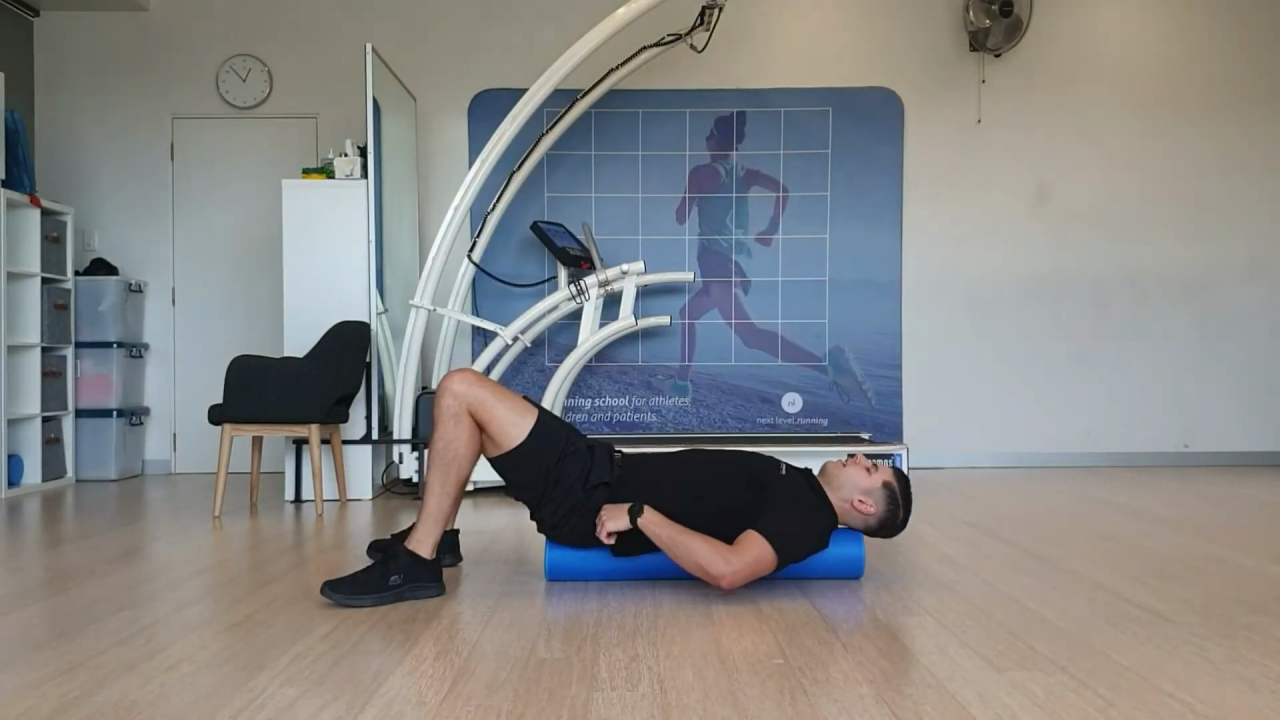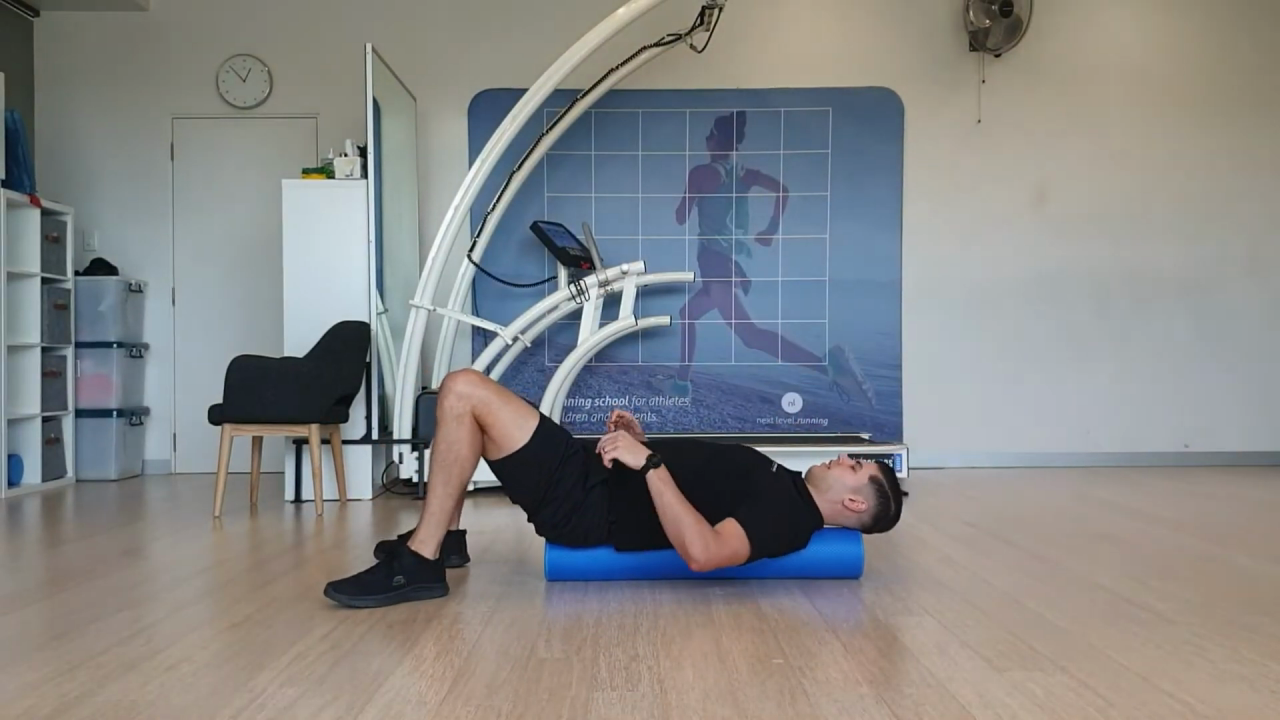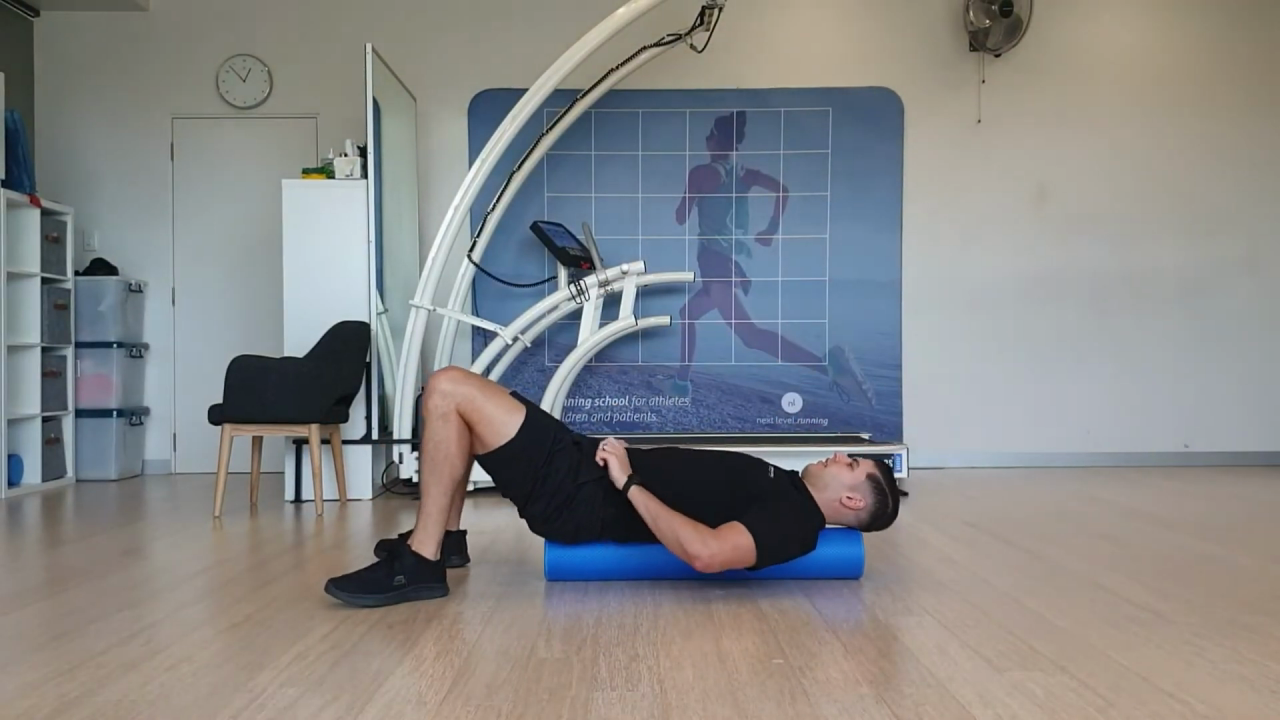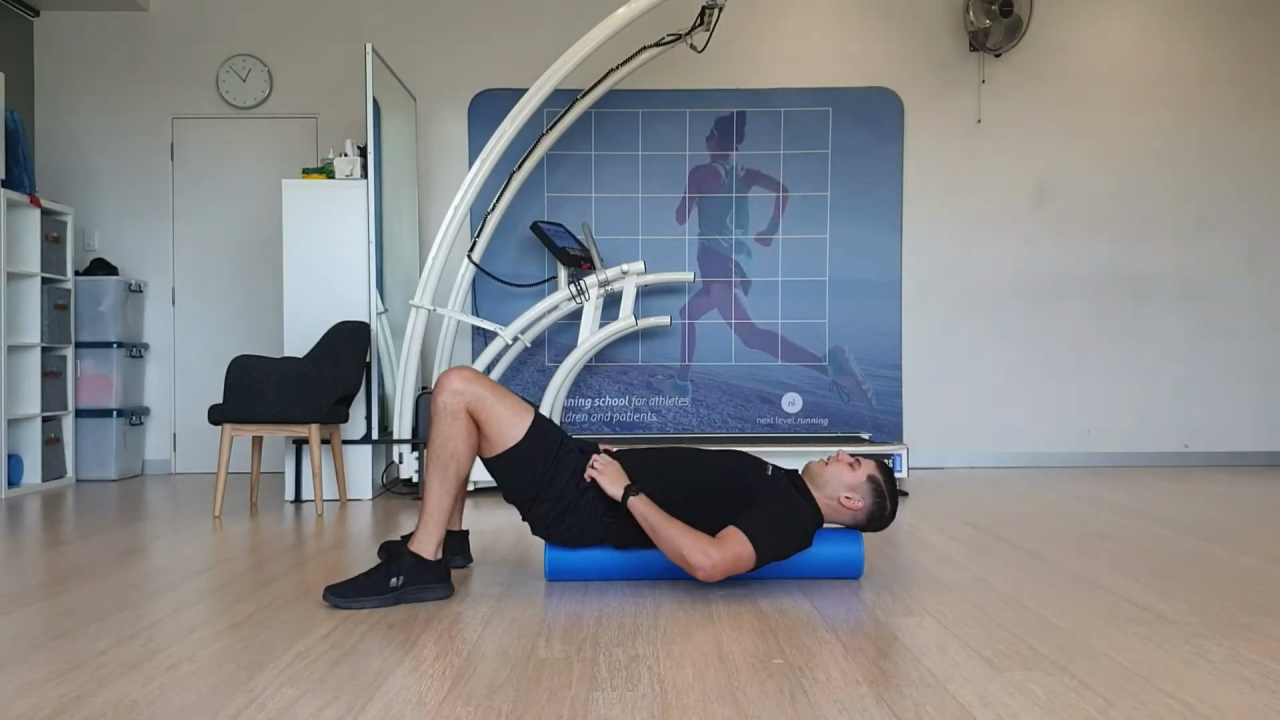
dt=0.5s
person 1, frame 1
left shoulder: (805, 518)
right shoulder: (796, 487)
left elbow: (726, 569)
left wrist: (638, 514)
left hip: (589, 501)
right hip: (605, 472)
left knee: (460, 390)
right knee: (467, 393)
left ankle: (415, 563)
right ankle: (435, 536)
person 1, frame 2
left shoulder: (789, 517)
right shoulder: (785, 489)
left elbow: (701, 551)
left wrist: (648, 463)
right wrist: (642, 443)
left hip: (585, 504)
right hip: (593, 476)
left knee: (464, 391)
right knee: (465, 395)
left ankle: (418, 563)
right ankle: (443, 537)
person 1, frame 3
left shoulder: (794, 522)
right shoulder: (782, 488)
left elbow: (706, 552)
left wrist: (628, 483)
right wrist: (629, 460)
left hip: (582, 499)
right hip: (599, 474)
left knee: (447, 390)
right knee: (457, 390)
left ankle: (420, 563)
right ankle: (445, 538)
person 1, frame 4
left shoulder: (791, 518)
right shoulder: (782, 488)
left elbow: (708, 561)
left wrist: (629, 492)
right wrist: (622, 468)
left hip: (583, 506)
right hip: (595, 476)
left knee: (458, 389)
right knee: (461, 392)
left ankle: (422, 564)
right ankle: (447, 538)
person 2, frame 1
left shoulder: (701, 173)
right shoulder: (746, 174)
left elbow: (681, 218)
right elbow: (782, 190)
left wrist: (690, 195)
right wrist: (771, 230)
left hip: (716, 261)
right hip: (736, 261)
left knee: (750, 334)
right knee: (688, 314)
left ankle: (827, 365)
right ankle: (681, 382)
person 2, frame 2
left shoulder: (701, 173)
right shoulder: (746, 174)
left elbow: (681, 218)
right elbow: (782, 190)
left wrist: (690, 196)
right wrist: (771, 230)
left hip: (715, 261)
right hip: (736, 261)
left knee: (750, 334)
right knee: (688, 314)
left ankle: (827, 365)
right ankle: (681, 382)
person 2, frame 3
left shoulder: (702, 173)
right shoulder: (746, 174)
left elbow: (681, 218)
right elbow: (782, 190)
left wrist: (692, 195)
right wrist: (771, 231)
left hip: (716, 261)
right hip: (736, 261)
left knee: (750, 334)
right knee: (688, 314)
left ankle: (827, 366)
right ankle: (681, 382)
person 2, frame 4
left shoulder: (702, 173)
right shoulder: (746, 174)
left elbow: (681, 218)
right elbow: (781, 190)
left wrist: (689, 197)
right wrist: (771, 230)
left hip: (715, 261)
right hip: (736, 261)
left knee: (750, 334)
right knee: (688, 314)
left ankle: (828, 366)
right ankle: (681, 382)
